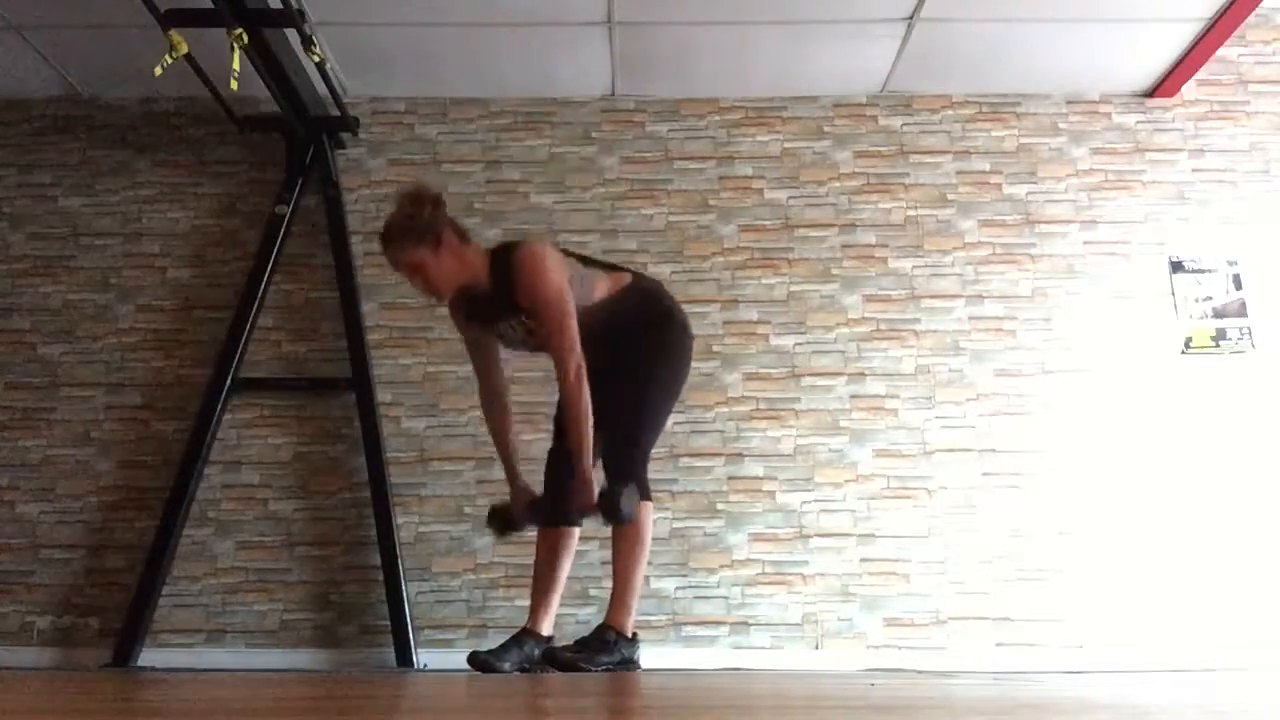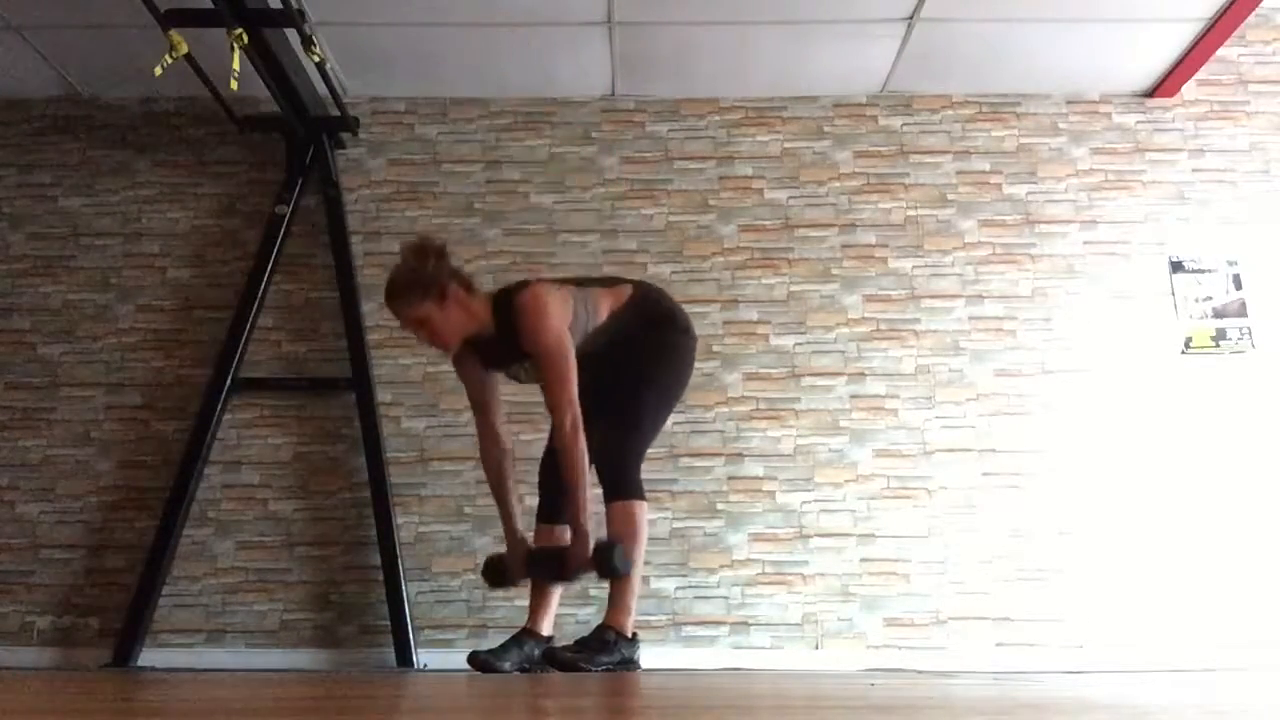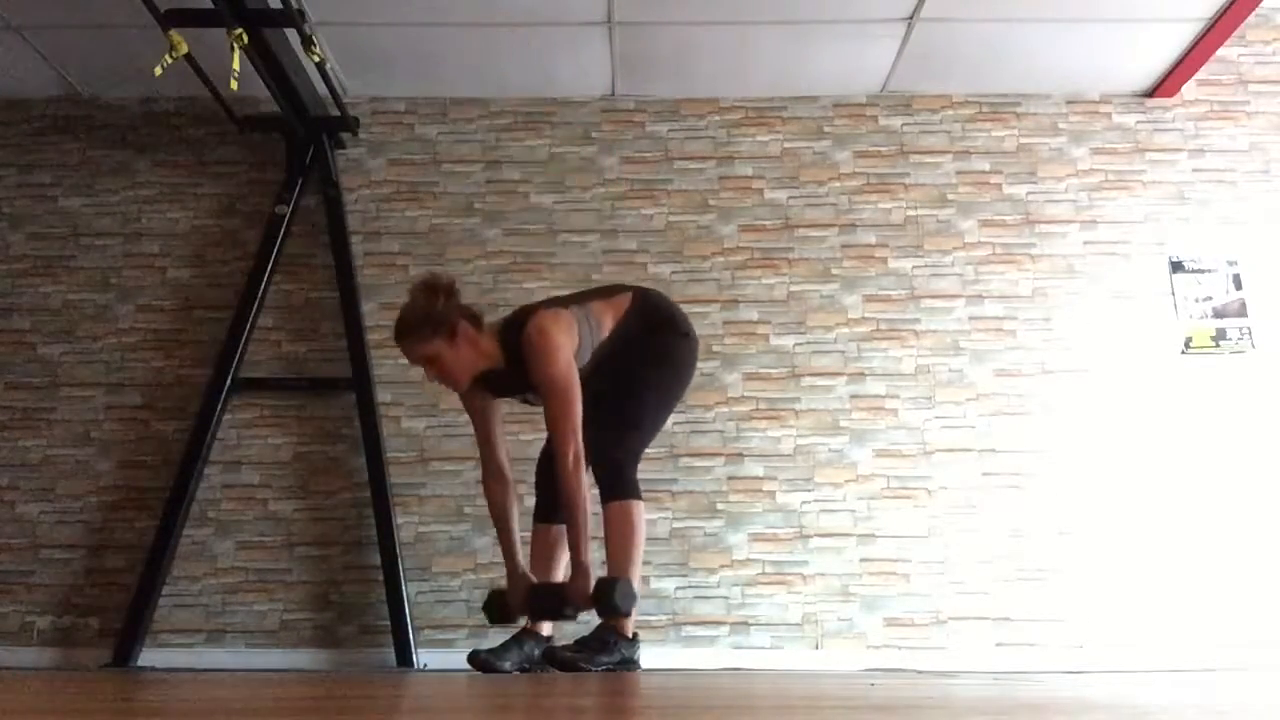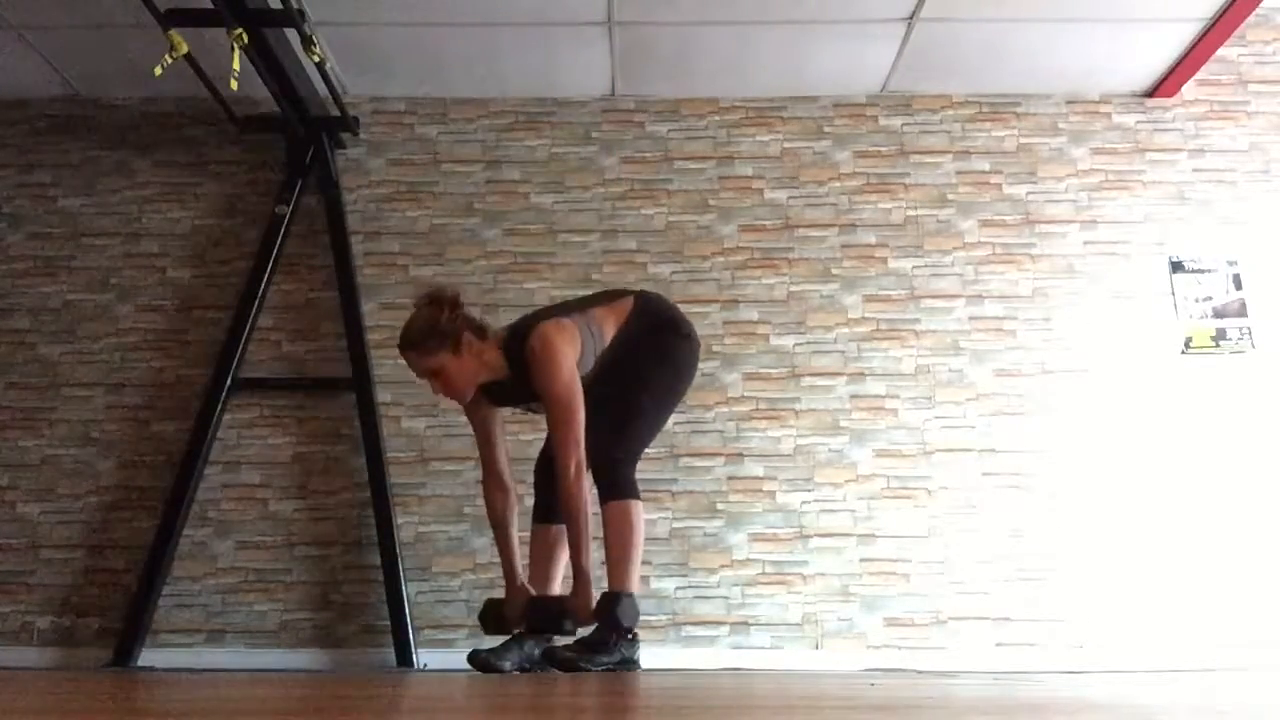
dt=0.1s
person 1, frame 1
left shoulder: (527, 263)
right shoulder: (466, 304)
left elbow: (573, 370)
right elbow: (493, 396)
left wrist: (586, 470)
right wrist: (516, 483)
left hip: (654, 331)
right hip: (608, 348)
left knee: (623, 454)
right knee: (560, 472)
left ankle: (619, 635)
right ankle: (536, 635)
person 1, frame 2
left shoulder: (532, 307)
right shoulder: (470, 347)
left elbow: (568, 421)
right elbow: (491, 440)
left wrist: (581, 530)
right wrist: (512, 535)
left hip: (656, 339)
right hip: (604, 357)
left knee: (615, 455)
right knee: (555, 472)
left ankle: (619, 636)
right ankle: (537, 635)
person 1, frame 3
left shoulder: (540, 337)
right shoulder: (476, 378)
left elbow: (572, 456)
right elbow: (496, 475)
left wrist: (581, 568)
right wrist: (515, 571)
left hip: (660, 338)
right hip: (609, 357)
left knee: (610, 457)
right knee: (550, 472)
left ankle: (619, 636)
right ankle: (537, 634)
person 1, frame 4
left shoulder: (544, 347)
right shoulder: (480, 386)
left elbow: (573, 466)
right elbow: (496, 483)
left wrist: (582, 578)
right wrist: (512, 581)
left hip: (661, 342)
right hip: (610, 361)
left knee: (609, 458)
right knee: (548, 472)
left ankle: (619, 635)
right ankle: (537, 633)
